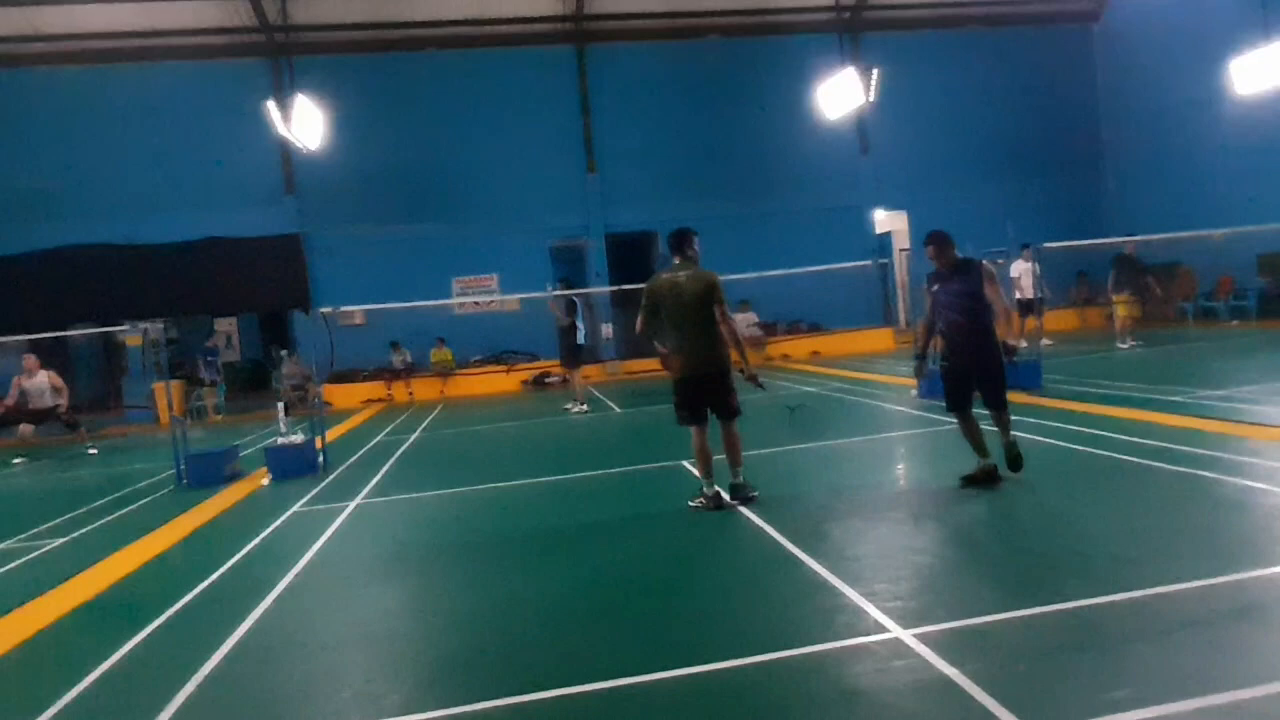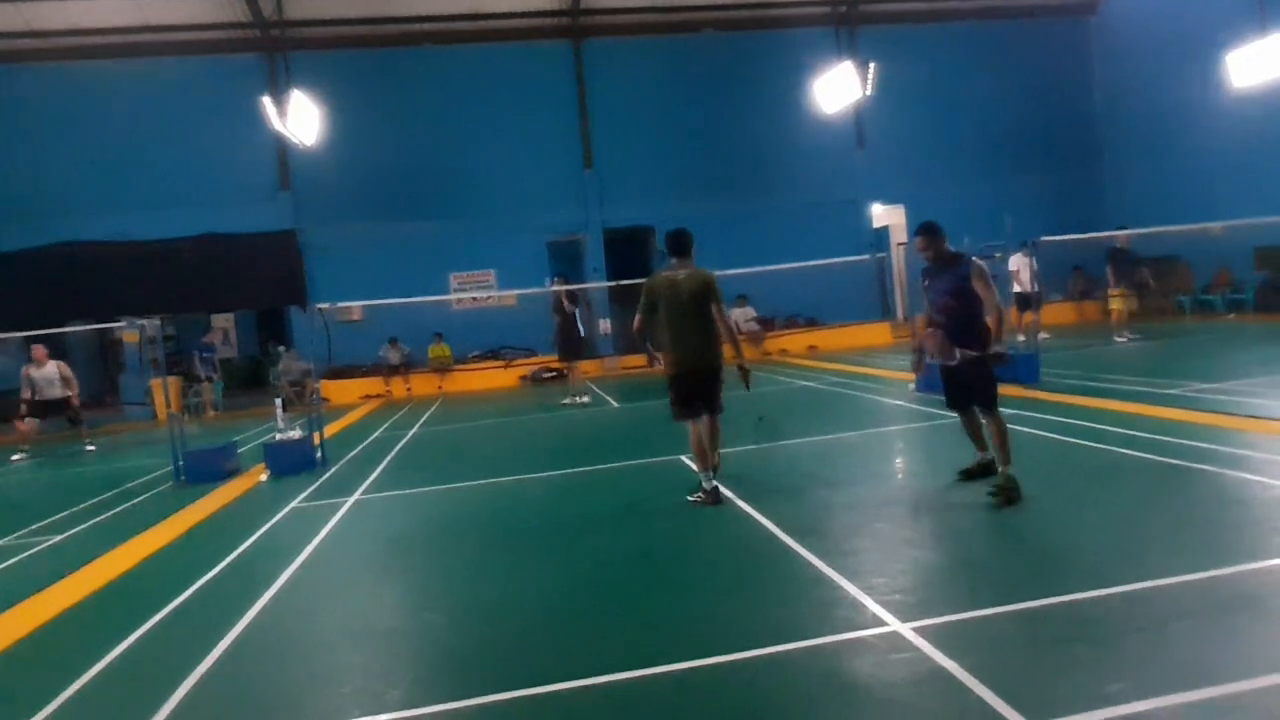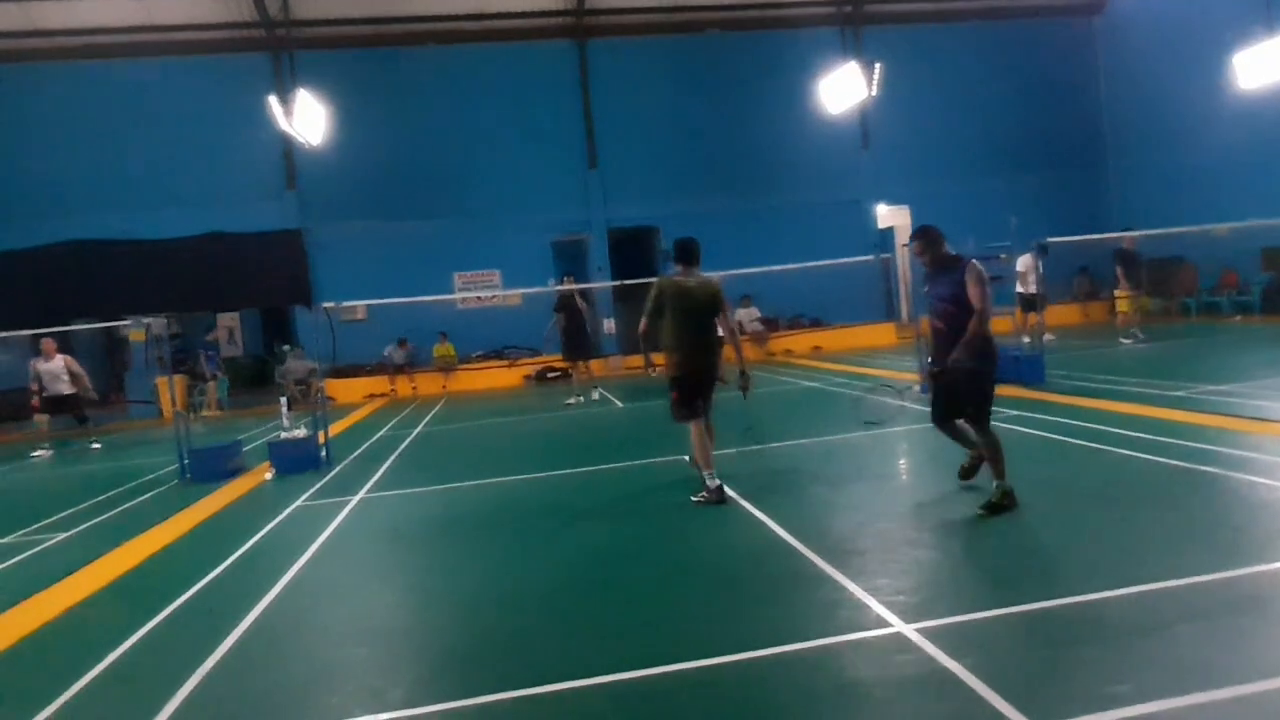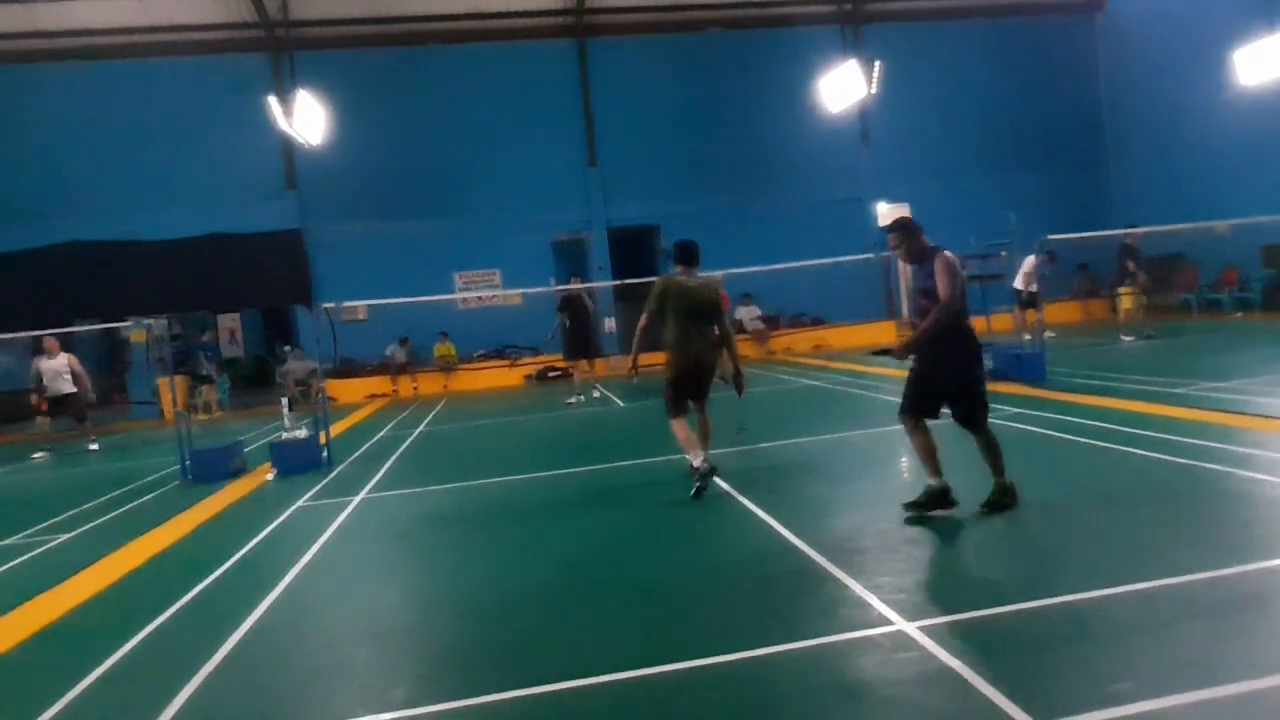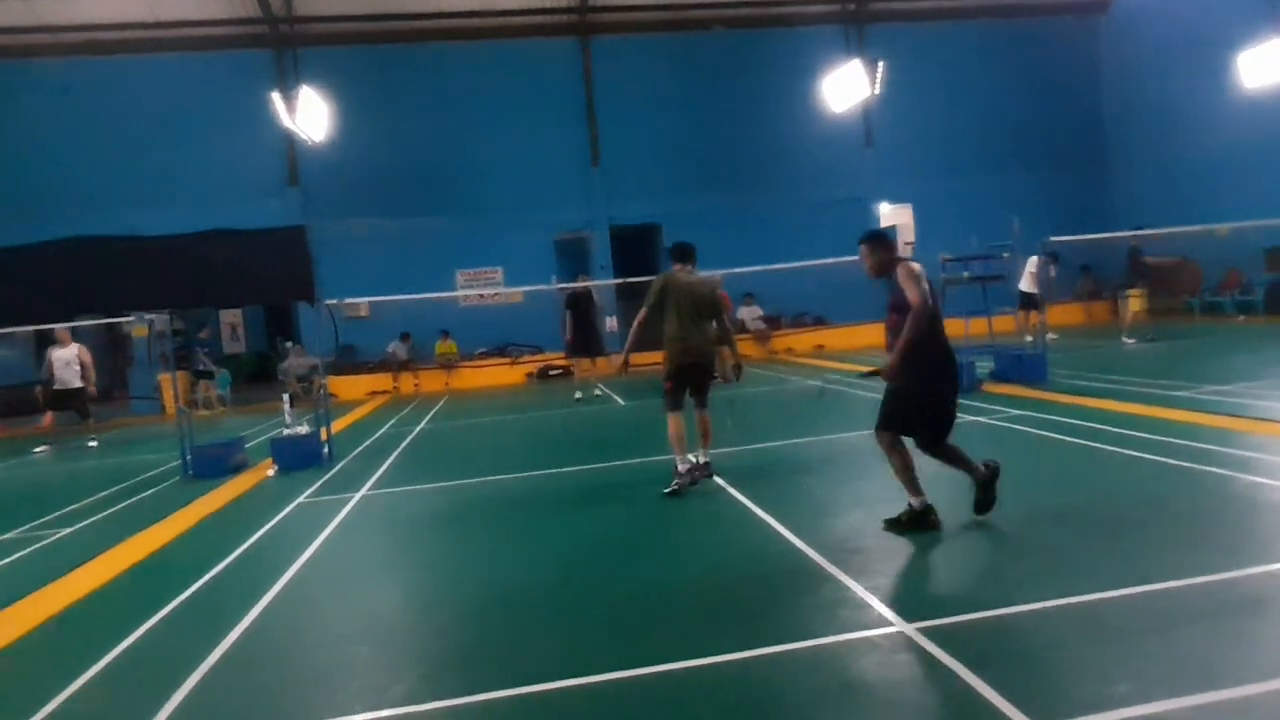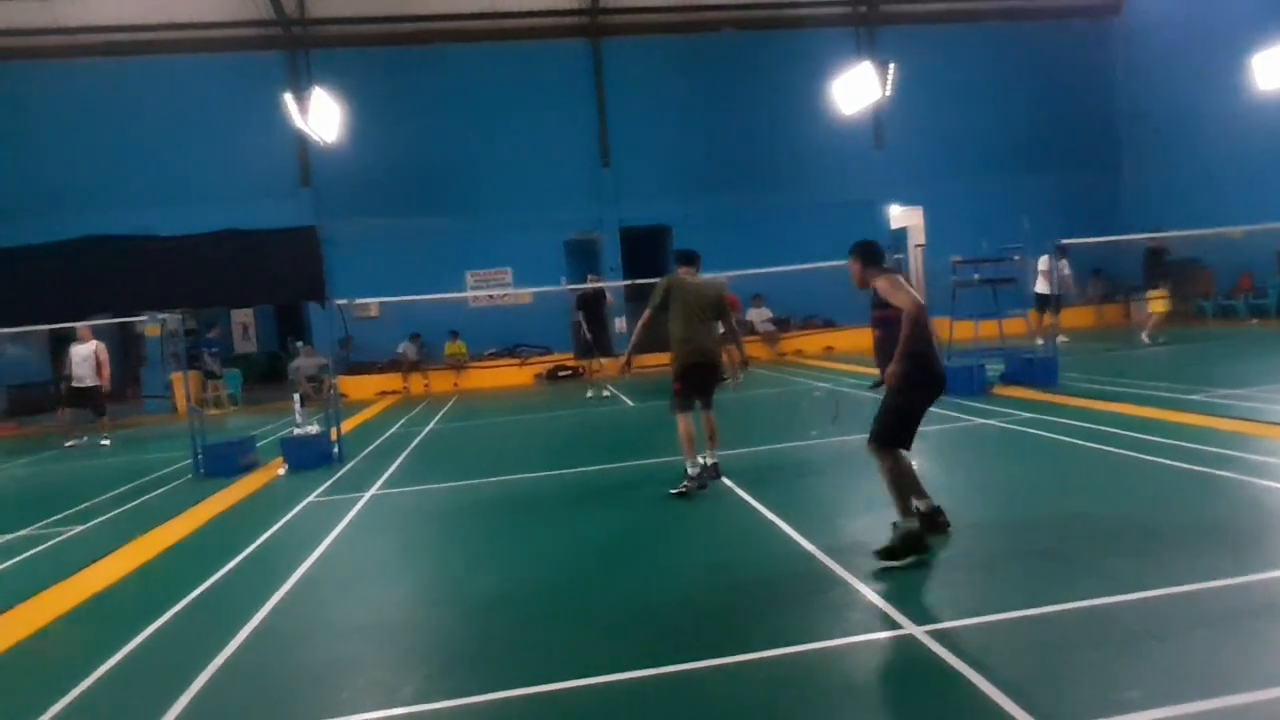
dt=0.2s
person 1, frame 1
left shoulder: (980, 270)
right shoulder: (933, 280)
left elbow: (1000, 306)
right elbow: (929, 320)
right wrist: (920, 355)
left hip: (983, 350)
right hip: (953, 356)
left knee: (997, 407)
right knee: (961, 412)
left ankle: (1008, 441)
right ankle: (986, 466)
person 1, frame 2
left shoulder: (970, 266)
right shoulder: (927, 274)
left elbow: (994, 306)
left wrist: (996, 342)
right wrist: (920, 349)
left hip: (975, 351)
right hip: (949, 354)
left knee: (988, 409)
right knee: (962, 409)
left ankle: (1006, 477)
right ankle: (985, 460)
person 1, frame 3
left shoulder: (969, 270)
right shoulder: (930, 277)
left elbow: (982, 313)
left wrist: (962, 351)
right wrist: (933, 357)
left hip: (975, 359)
right hip: (946, 362)
left knee: (979, 424)
right knee: (942, 420)
left ankle: (1002, 489)
right ankle: (977, 451)
person 1, frame 4
left shoulder: (943, 261)
right shoulder: (919, 268)
left elbow: (948, 305)
left wrist: (913, 340)
left hip: (960, 357)
right hip: (929, 359)
left knee: (974, 425)
right knee: (911, 418)
left ankle: (1002, 487)
right ankle: (938, 488)
person 1, frame 5
left shoulder: (905, 270)
right shoulder: (895, 281)
left elbow: (922, 309)
left wrist: (896, 357)
right wrist: (896, 362)
left hip: (931, 370)
right hip: (910, 373)
left knee: (929, 442)
right knee: (885, 434)
left ankle: (983, 474)
right ankle: (920, 508)
person 1, frame 6
left shoulder: (885, 281)
right shoulder: (894, 284)
left elbow: (915, 309)
right elbow: (917, 321)
left wrist: (898, 361)
left hip: (913, 379)
right hip: (919, 377)
left knee: (884, 446)
right knee: (883, 446)
left ankle: (910, 530)
right ankle: (927, 512)
person 2, frame 1
left shoulder: (656, 285)
right shoulder: (708, 279)
left elbow: (641, 329)
right elbow: (725, 323)
left wrist: (661, 349)
right wrist: (746, 363)
left hip: (683, 367)
right hip: (716, 363)
left knee: (698, 429)
right knee: (728, 423)
left ankle: (710, 493)
right ankle: (738, 483)
person 2, frame 2
left shoulder: (654, 283)
right shoulder: (705, 278)
left elbow: (638, 326)
right elbow: (723, 321)
right wrist: (740, 360)
left hip: (678, 362)
right hip: (710, 359)
left knee: (693, 422)
right knee: (712, 414)
left ankle: (709, 487)
right ankle: (713, 464)
person 2, frame 3
left shoulder: (663, 286)
right shoulder: (712, 287)
left elbow: (643, 329)
right elbow: (729, 329)
left wrist: (646, 353)
right wrist: (743, 369)
left hip: (680, 363)
right hip: (708, 361)
left knee: (693, 421)
right knee: (703, 415)
left ankle: (712, 485)
right ankle: (703, 464)
person 2, frame 4
left shoulder: (665, 285)
right shoulder: (711, 288)
left elbow: (643, 324)
right elbow: (725, 331)
left wrist: (634, 356)
right wrist: (736, 368)
left hip: (679, 360)
right hip: (707, 358)
left knee: (677, 417)
right knee: (700, 409)
left ankle: (699, 463)
right ankle: (702, 460)
person 2, frame 5
left shoulder: (664, 281)
right shoulder: (708, 285)
left elbow: (640, 319)
right elbow: (724, 326)
left wrist: (626, 353)
right wrist: (736, 358)
left hip: (678, 354)
right hip: (705, 353)
left knee: (674, 411)
right knee: (702, 407)
left ankle: (684, 469)
right ankle: (704, 461)
person 2, frame 6
left shoulder: (669, 284)
right shoulder: (714, 288)
left elbow: (644, 320)
right elbow: (730, 326)
left wrist: (628, 353)
right wrist: (742, 354)
left hip: (685, 355)
right hip: (711, 354)
left knee: (683, 413)
right knee: (707, 407)
left ankle: (694, 473)
right ankle: (711, 462)
